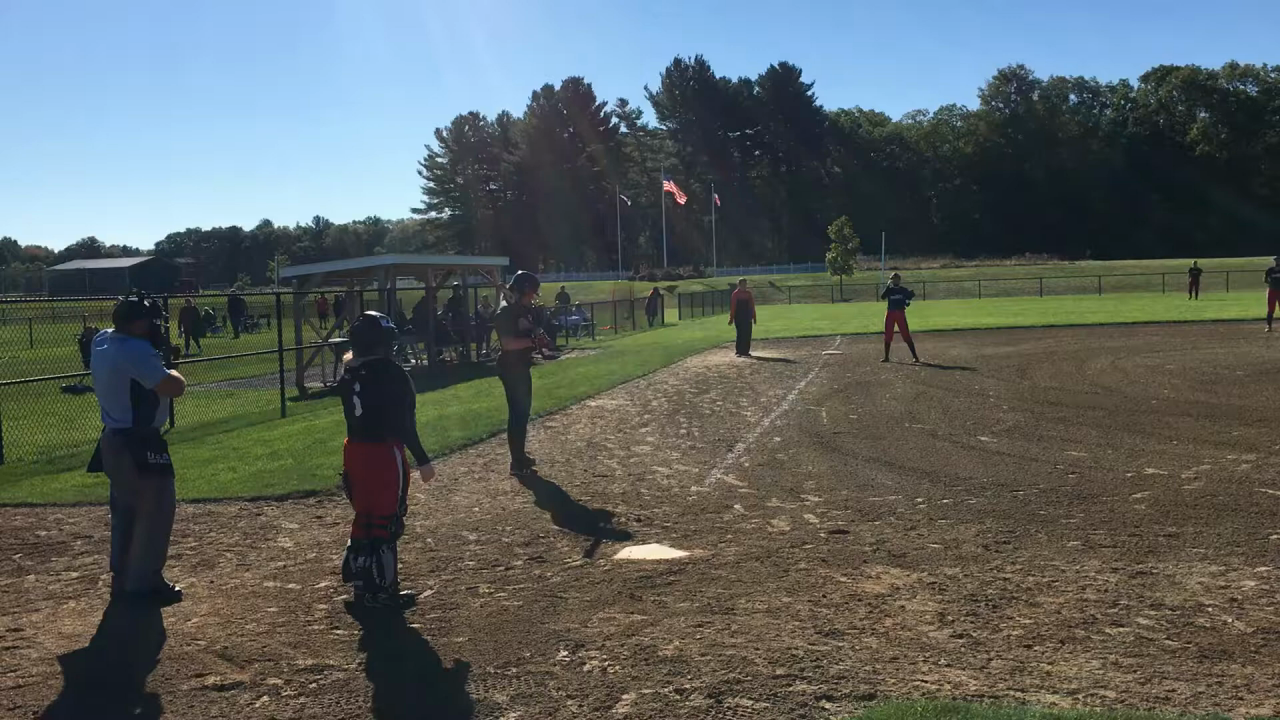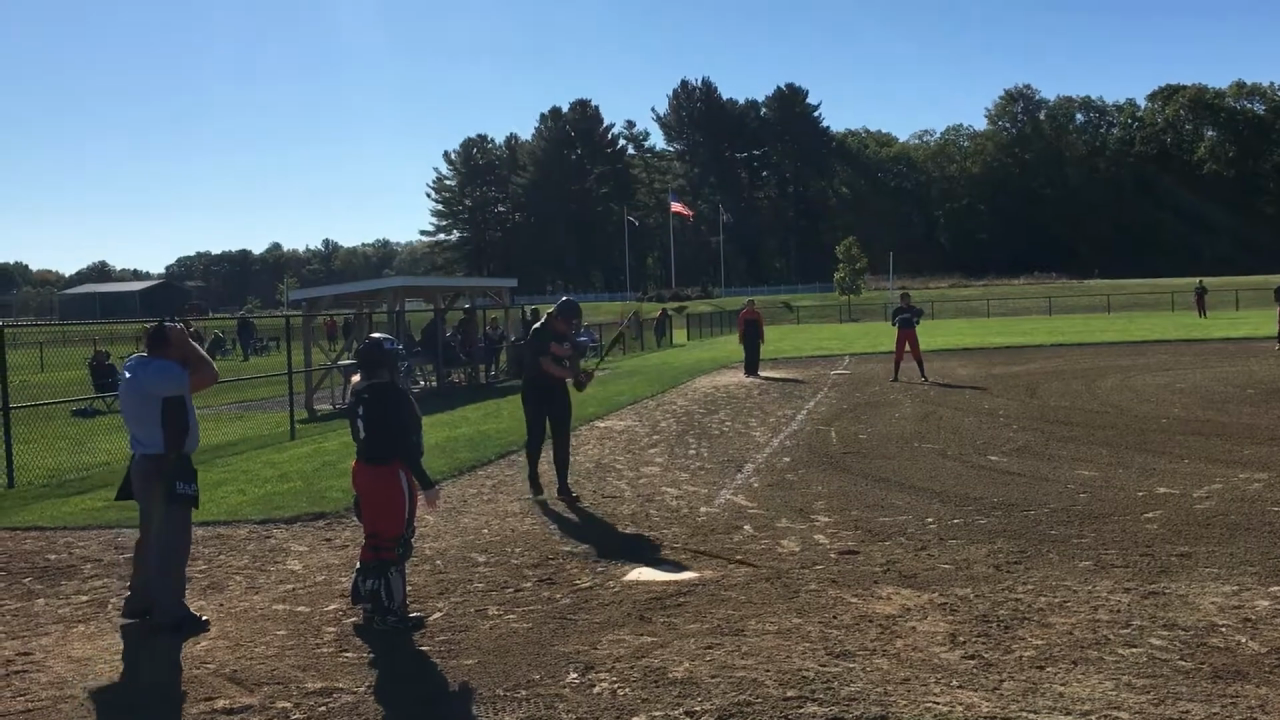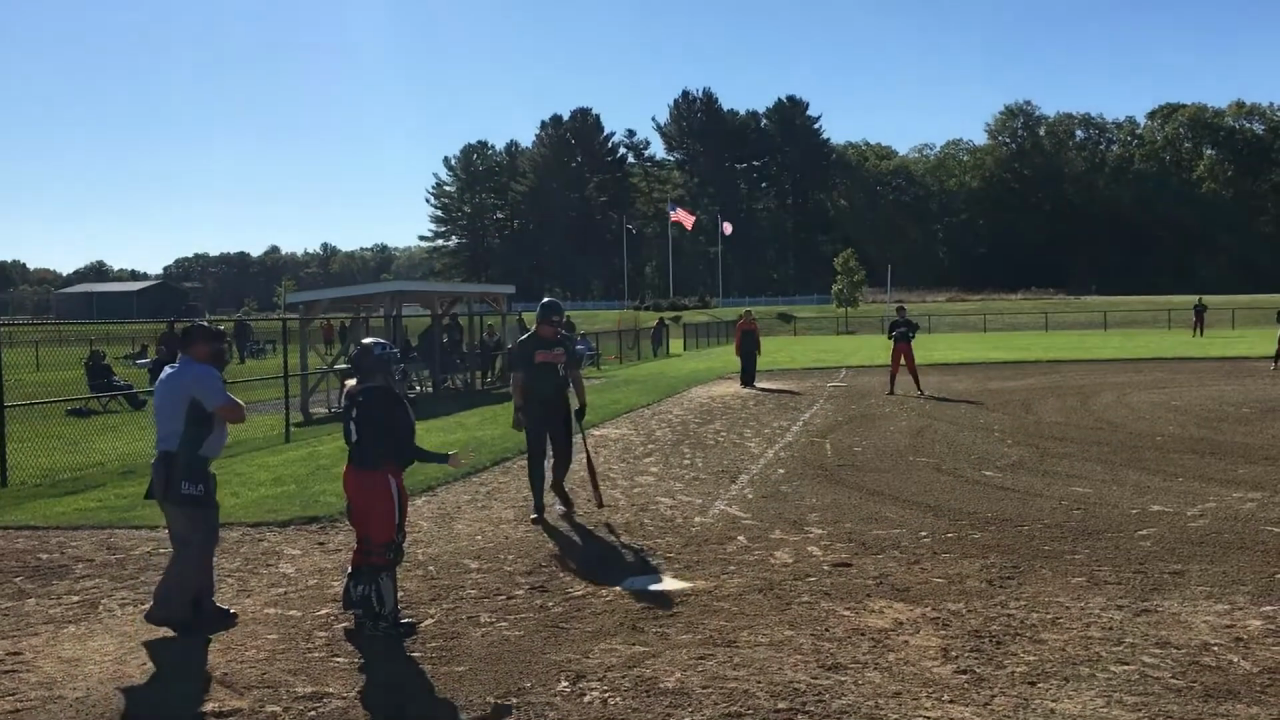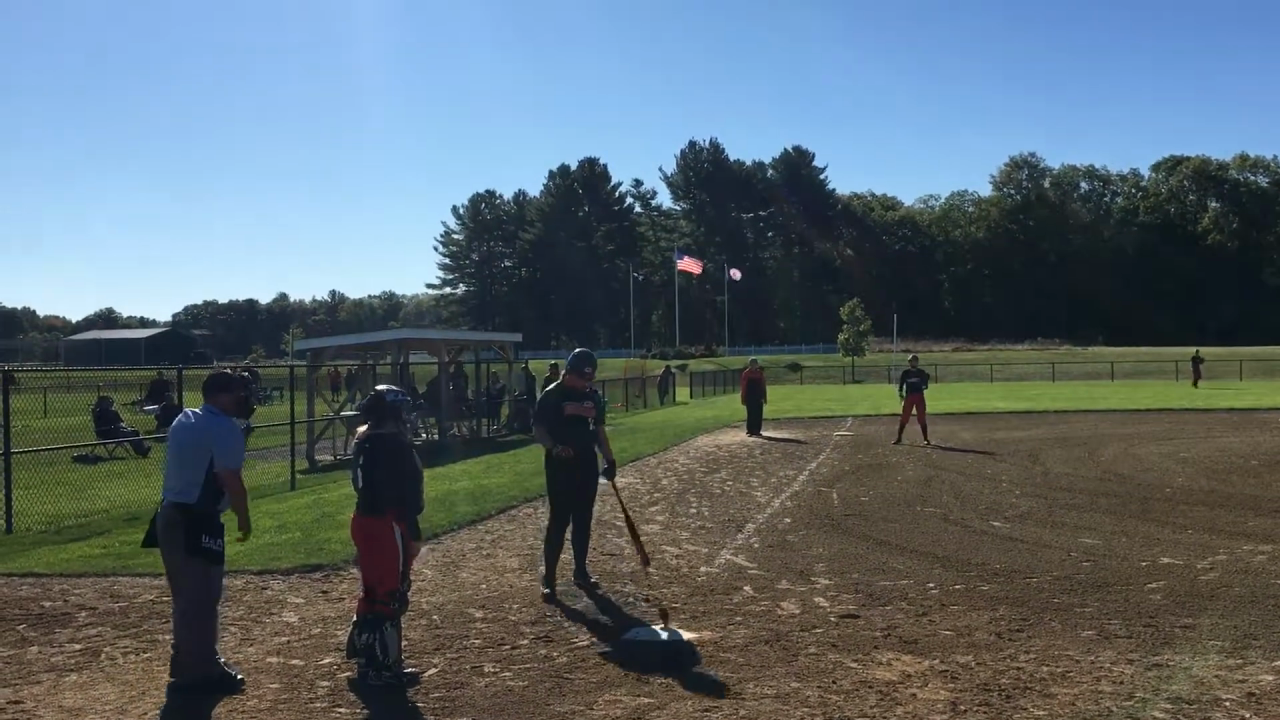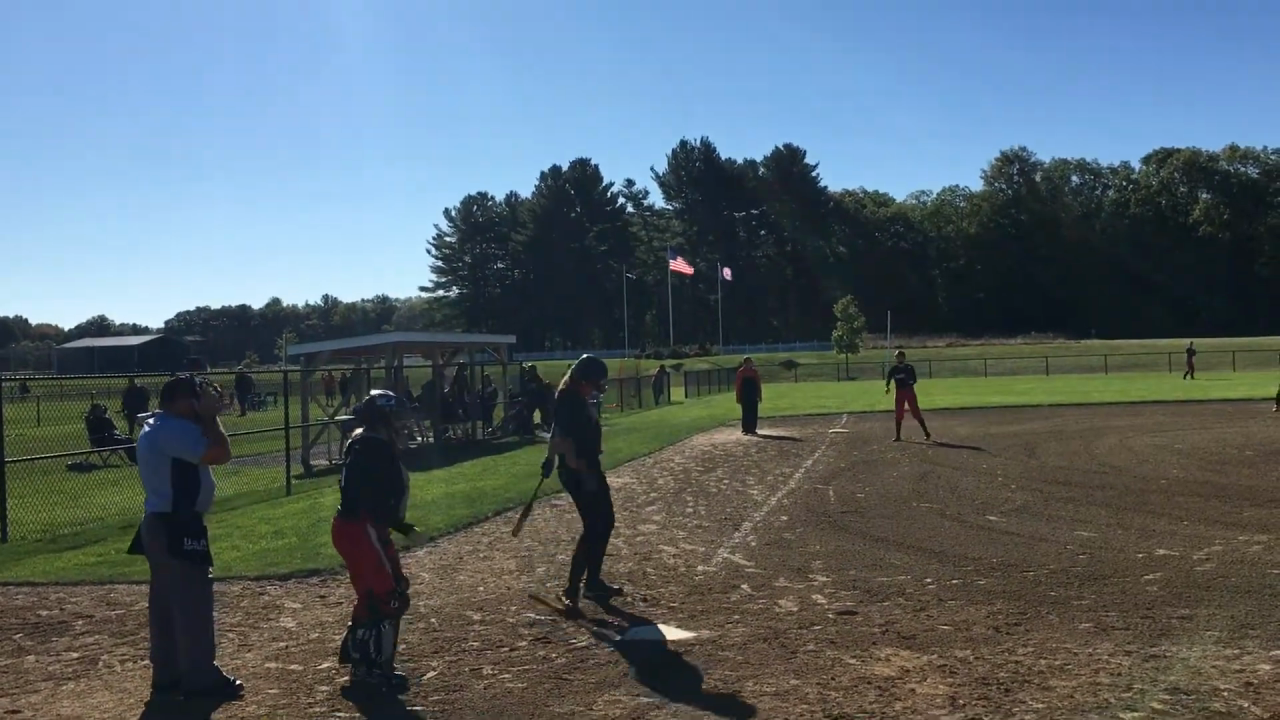
dt=1s
person 1, frame 1
left shoulder: (102, 342)
right shoulder: (136, 350)
right elbow: (175, 387)
right wrist: (167, 370)
left hip: (115, 440)
right hip: (139, 443)
left knee: (125, 513)
right knee: (156, 511)
left ankle: (124, 580)
right ankle: (145, 583)
person 1, frame 2
left shoulder: (135, 367)
right shoulder: (160, 373)
right elbow: (209, 376)
right wrist: (186, 341)
left hip: (147, 464)
right hip: (166, 469)
left knee: (153, 537)
right knee: (173, 540)
left ankle: (140, 600)
right ankle: (170, 612)
person 1, frame 3
left shoulder: (172, 374)
right shoulder: (201, 375)
right elbow: (235, 414)
right wrist: (229, 400)
left hip: (174, 468)
right hip: (184, 471)
left knee: (193, 540)
right knee: (198, 540)
left ankle: (199, 606)
right ankle: (168, 606)
person 1, frame 4
left shoulder: (184, 419)
right shoulder: (225, 428)
right elbow: (231, 484)
right wrist: (244, 520)
left hip: (171, 516)
right hip: (197, 523)
left knee: (187, 595)
right knee: (202, 598)
left ankle: (186, 662)
right ankle: (203, 673)
person 1, frame 5
left shoulder: (156, 427)
right shoulder: (174, 429)
left elbow: (205, 453)
right elbow: (220, 453)
left wrist: (205, 418)
right wrist: (210, 416)
left hip: (161, 524)
right hip: (177, 527)
left knee: (165, 600)
right knee: (193, 600)
left ankle: (168, 673)
right ankle: (201, 678)
person 2, frame 1
left shoulder: (349, 373)
right shoulder: (389, 373)
left elbow: (353, 416)
right elbow: (401, 422)
right wrist: (421, 459)
left hip: (356, 449)
right hip: (383, 452)
left knee: (365, 517)
right knee: (386, 521)
left ankle: (363, 584)
right ankle: (381, 590)
person 2, frame 2
left shoulder: (359, 394)
right shoulder: (393, 395)
left elbow: (363, 437)
right elbow: (405, 445)
right wrist: (426, 483)
left hip: (365, 471)
right hip: (390, 474)
left knee: (375, 540)
right knee: (394, 543)
left ankle: (371, 605)
right ankle: (390, 613)
person 2, frame 3
left shoulder: (353, 395)
right shoulder: (386, 398)
right elbow: (403, 447)
right wrist: (445, 457)
left hip: (356, 474)
right hip: (381, 478)
left knee: (367, 543)
right knee: (386, 547)
left ankle: (364, 609)
right ankle: (382, 617)
person 2, frame 4
left shoulder: (365, 441)
right shoulder: (393, 445)
right elbow: (403, 495)
right wrist: (415, 535)
left hip: (365, 521)
right hip: (386, 525)
left knee: (373, 593)
right knee: (391, 597)
left ankle: (367, 660)
right ankle: (383, 667)
person 2, frame 5
left shoulder: (362, 444)
right shoulder: (377, 449)
right elbow: (377, 501)
right wrist: (405, 529)
left hip: (350, 527)
right hip: (364, 529)
left knee: (371, 598)
right knee: (392, 597)
left ankle: (363, 663)
right ankle: (373, 668)
person 3, frame 1
left shoulder: (525, 309)
right shoulder: (505, 312)
left elbow: (532, 332)
right elbow: (508, 344)
left wrist: (538, 336)
right wrist: (533, 341)
left hip: (522, 365)
right hip: (511, 367)
left knee: (523, 411)
right knee: (518, 412)
left ankle: (520, 456)
right ankle: (516, 463)
person 3, frame 2
left shoulder: (569, 335)
right shoulder: (539, 332)
left elbow: (573, 361)
right elbow: (547, 365)
left wrist: (579, 377)
right wrist: (576, 377)
left hip: (559, 388)
right hip: (535, 389)
left knee: (562, 437)
right knee: (536, 435)
left ankle: (563, 486)
right ankle: (533, 475)
person 3, frame 3
left shoulder: (565, 342)
right shoulder: (525, 344)
left elbow: (575, 375)
right elbow: (517, 380)
left wrist: (582, 404)
right wrist: (519, 410)
left hip: (559, 404)
right hip: (534, 406)
left knee: (564, 452)
right knee: (536, 456)
left ankle: (558, 484)
right ankle: (538, 505)
person 3, frame 4
left shoulder: (592, 395)
right shoulder: (552, 395)
left elbow: (598, 430)
right elbow: (538, 430)
left wrist: (609, 458)
right wrist: (553, 448)
left hip: (587, 463)
right hip: (560, 464)
left knee: (583, 519)
right knee: (559, 520)
left ankle: (580, 571)
right ankle: (549, 579)
person 3, frame 5
left shoulder: (578, 399)
right shoulder: (569, 402)
left elbow: (559, 435)
right elbow: (563, 439)
left wrist: (551, 459)
right wrist: (583, 473)
left hip: (587, 468)
right hip: (578, 471)
left knee: (604, 523)
right knee: (596, 526)
left ankle: (593, 582)
right ankle: (572, 590)
